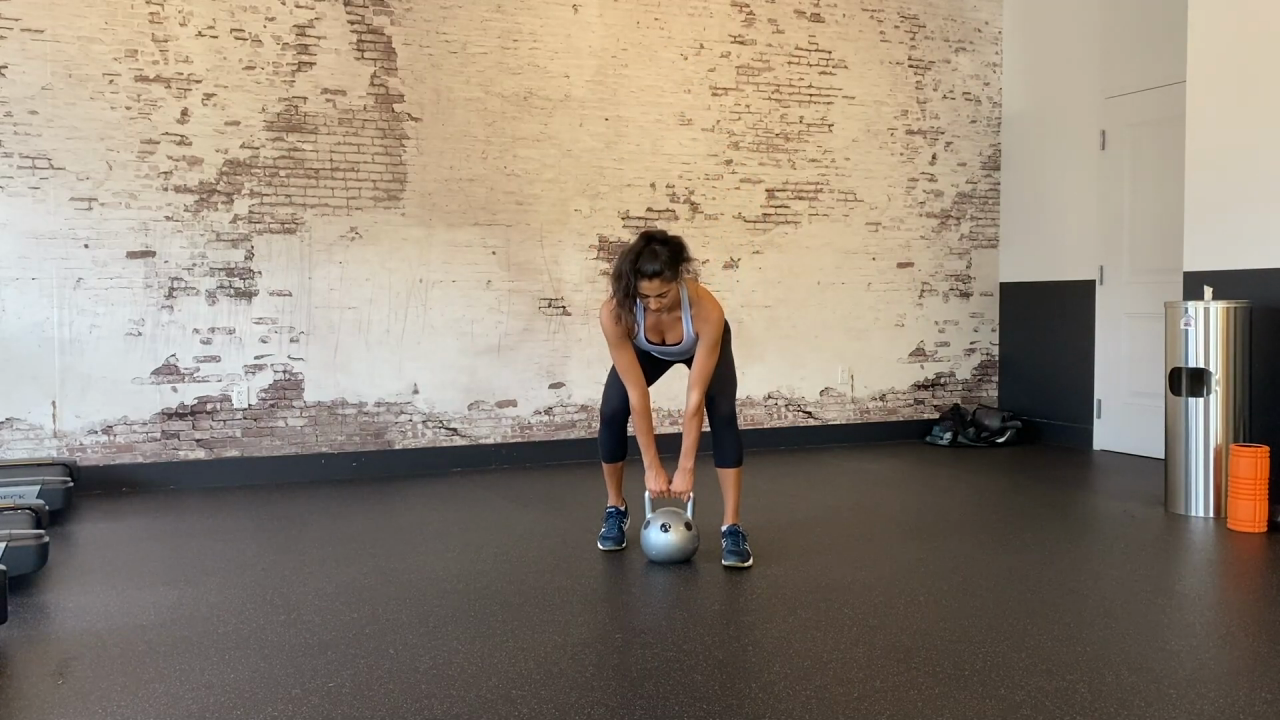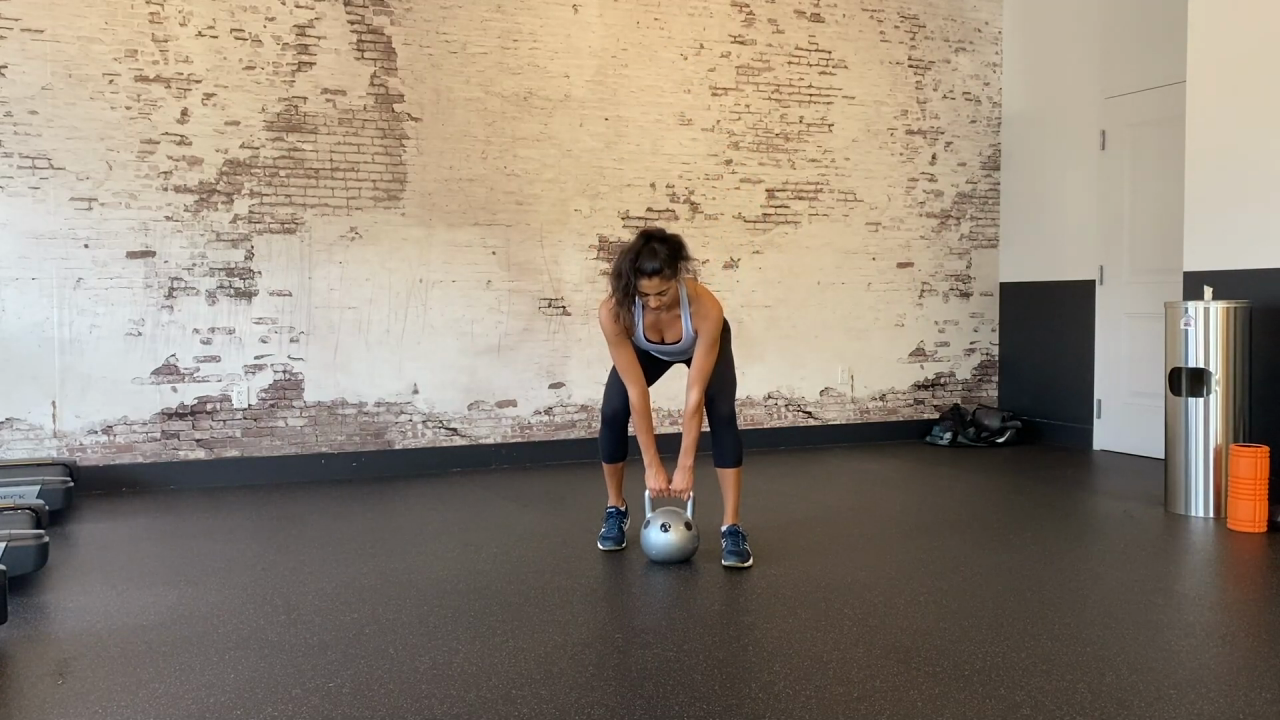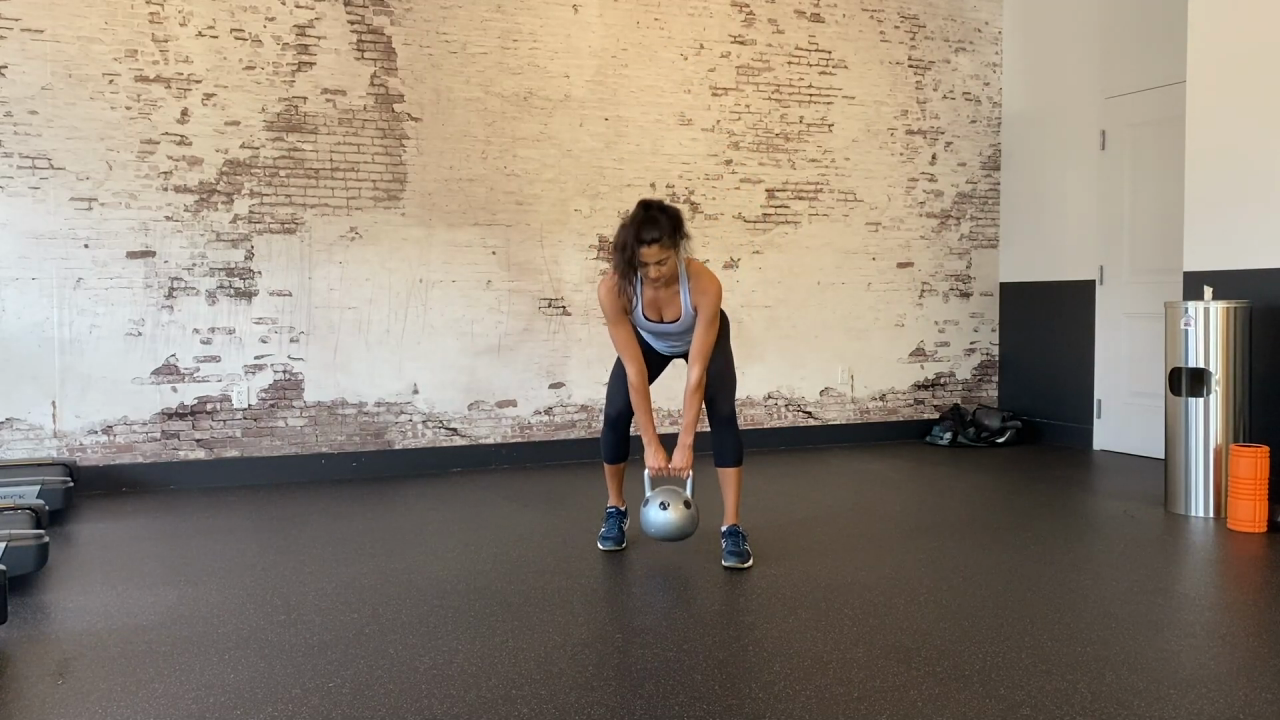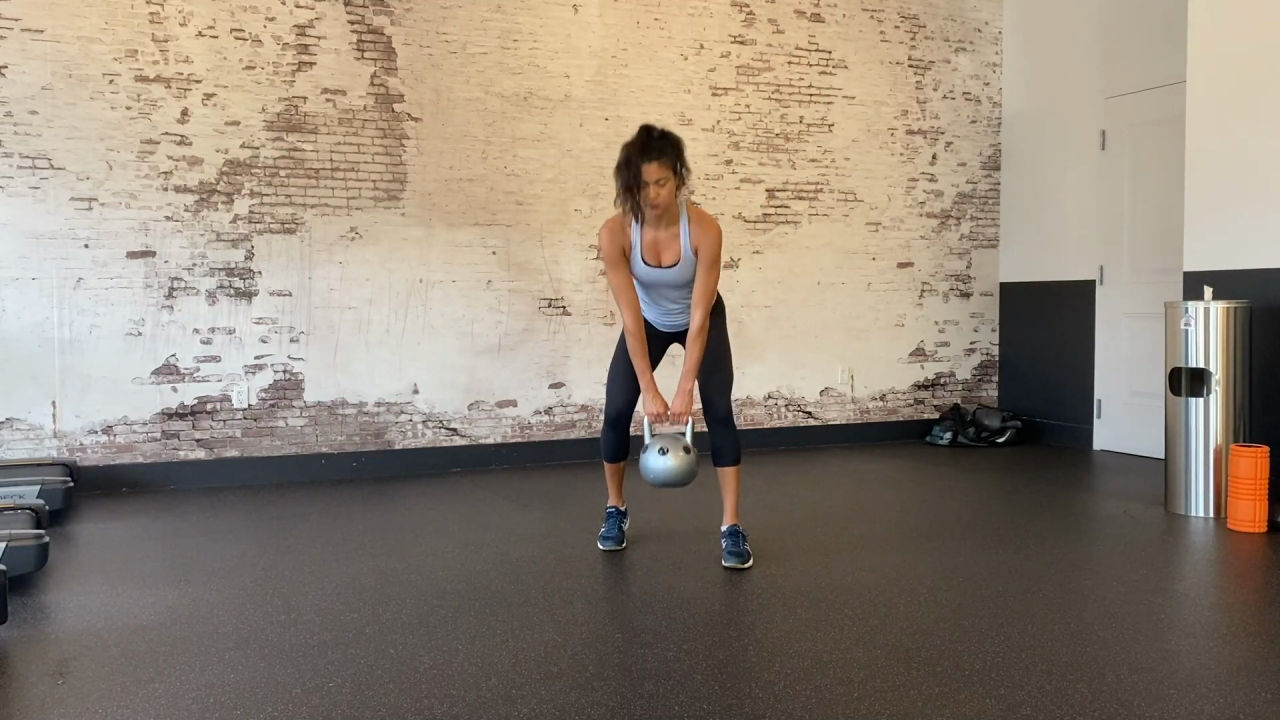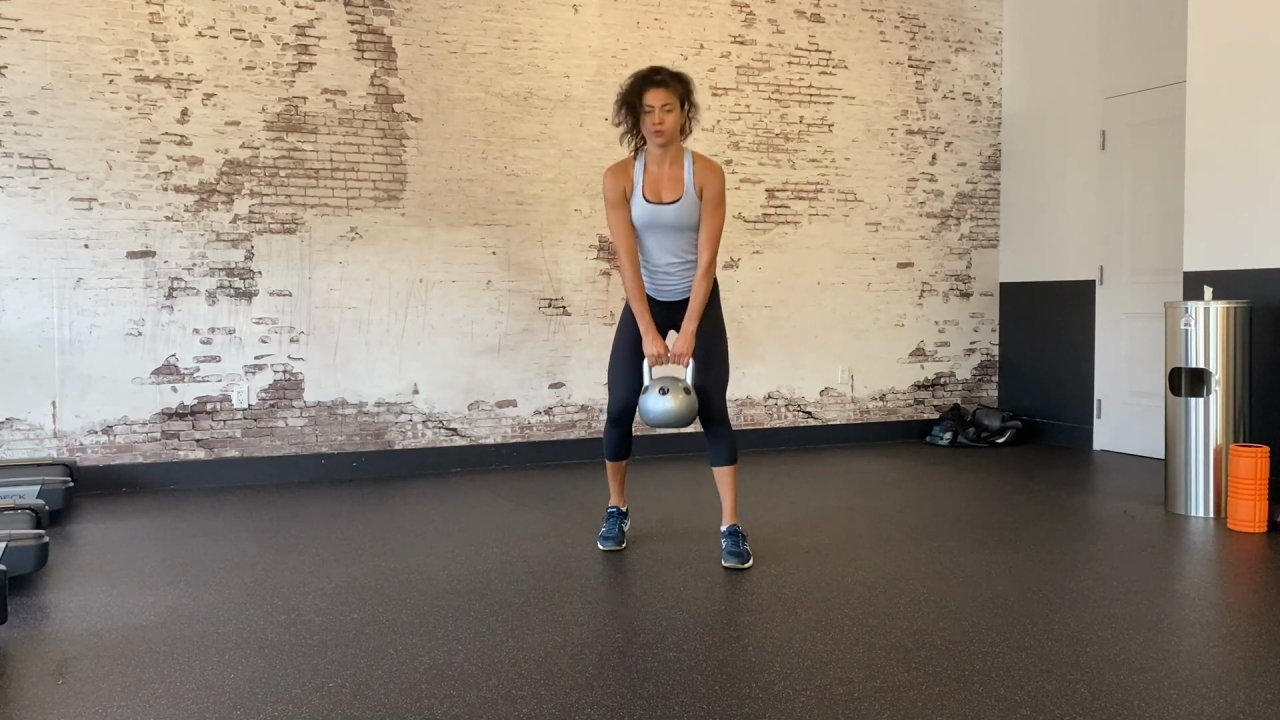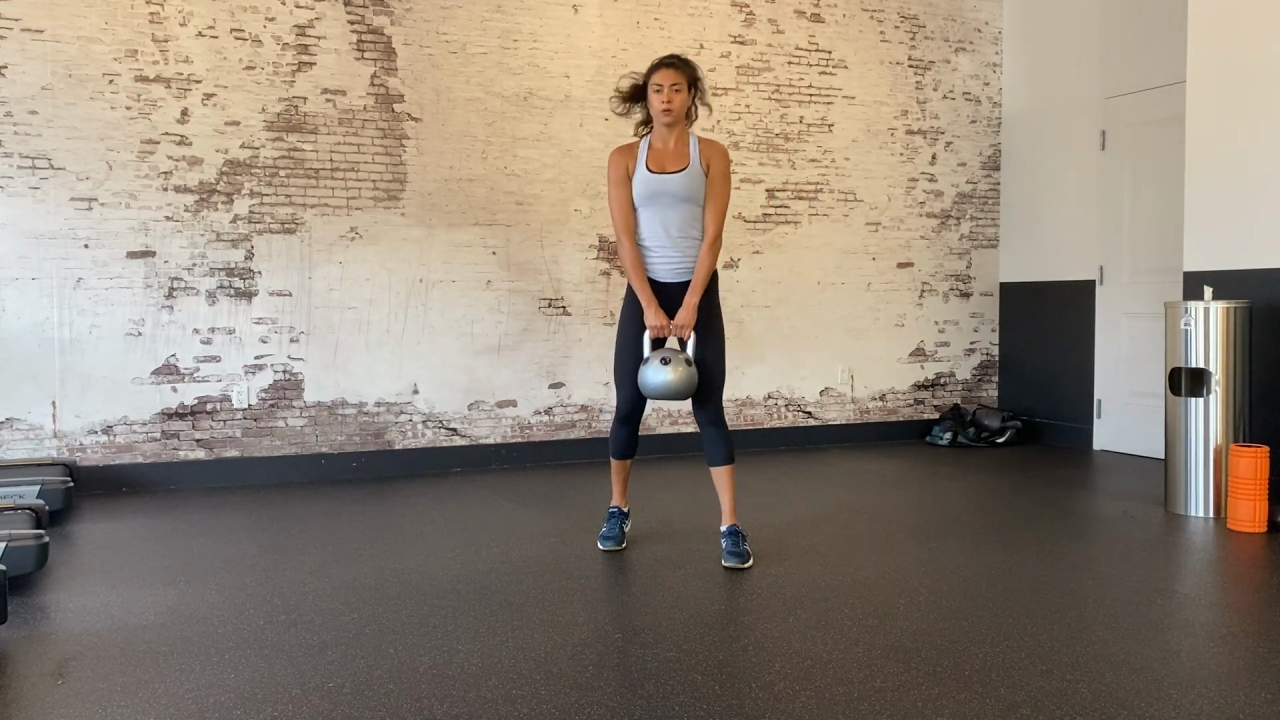
dt=0.2s
person 1, frame 1
left shoulder: (707, 311)
right shoulder: (615, 313)
left elbow: (695, 398)
right elbow: (636, 395)
left wrist: (686, 467)
right wrist: (652, 466)
left hip: (700, 347)
right hip: (646, 349)
left knee: (722, 414)
right knee: (612, 412)
left ankle: (732, 527)
right ankle: (615, 509)
person 1, frame 2
left shoulder: (706, 308)
right shoulder: (614, 312)
left elbow: (695, 395)
right elbow: (636, 393)
left wrist: (685, 466)
right wrist: (652, 466)
left hip: (703, 347)
right hip: (646, 351)
left knee: (722, 414)
right knee: (613, 413)
left ankle: (732, 528)
right ankle: (615, 510)
person 1, frame 3
left shoulder: (704, 284)
right shoulder: (614, 288)
left elbow: (697, 371)
right elbow: (634, 371)
left wrist: (684, 447)
right wrist: (651, 445)
left hip: (704, 341)
right hip: (649, 343)
left knee: (723, 417)
right knee: (615, 416)
left ankle: (732, 529)
right ankle: (615, 511)
person 1, frame 4
left shoulder: (704, 229)
right shoulder: (615, 233)
left elbow: (700, 315)
right elbow: (630, 316)
left wrist: (684, 390)
right wrist: (649, 392)
left hip: (701, 324)
right hip: (648, 325)
left knee: (719, 411)
right knee: (616, 412)
left ankle: (732, 528)
right ankle: (615, 510)
person 1, frame 5
left shoulder: (707, 173)
right shoulder: (618, 178)
left elbow: (707, 259)
right elbow: (627, 261)
left wrist: (688, 333)
right wrist: (650, 334)
left hip: (697, 303)
right hip: (644, 303)
left knee: (712, 409)
right knee: (620, 407)
left ankle: (731, 526)
right ankle: (616, 510)
person 1, frame 6
left shoulder: (712, 155)
right shoulder: (624, 158)
left elbow: (712, 236)
right elbow: (625, 238)
left wrist: (690, 304)
right wrist: (650, 306)
left hip: (697, 292)
right hip: (643, 293)
left knee: (709, 407)
right knee: (629, 406)
left ankle: (731, 526)
right ankle: (618, 509)
